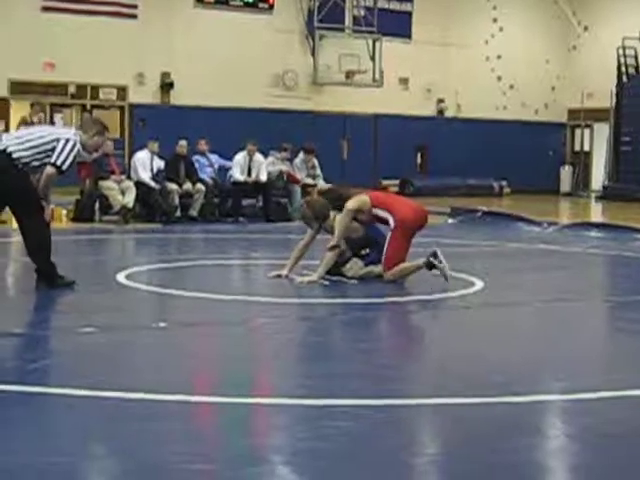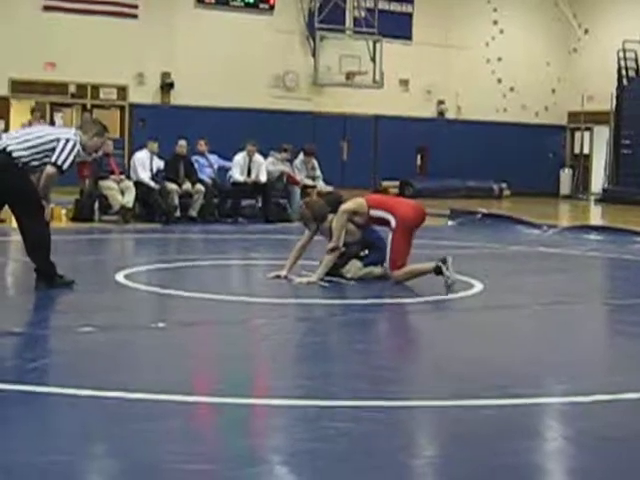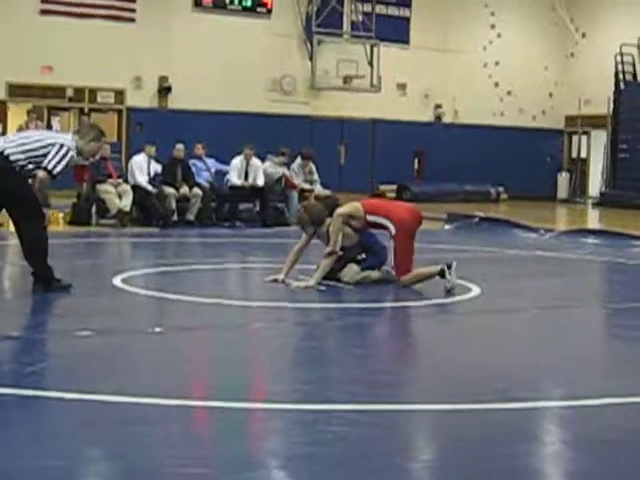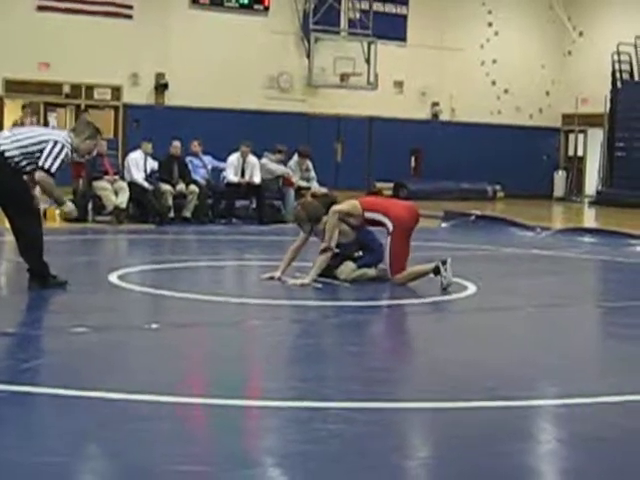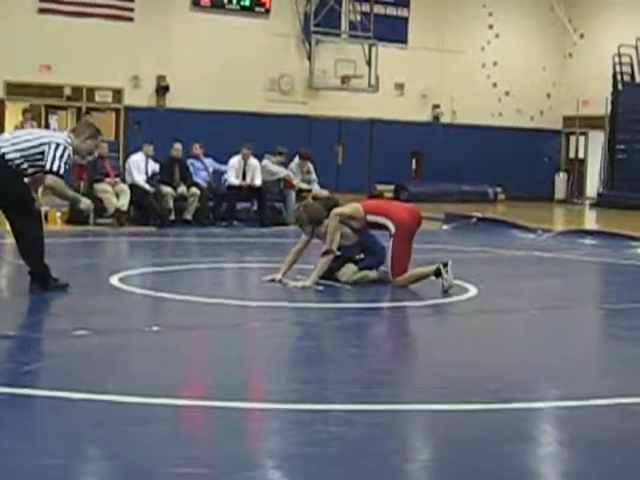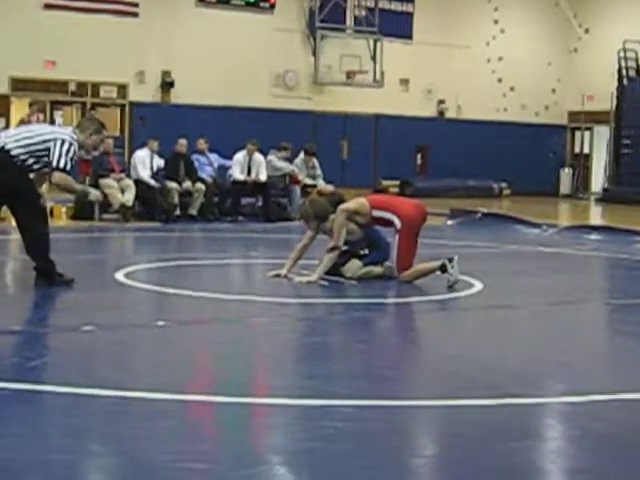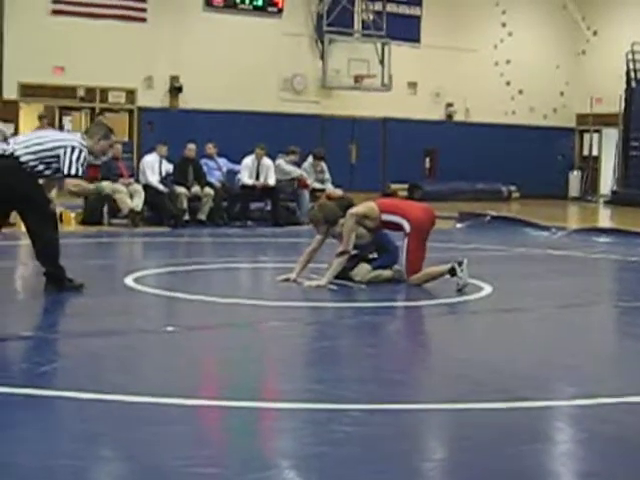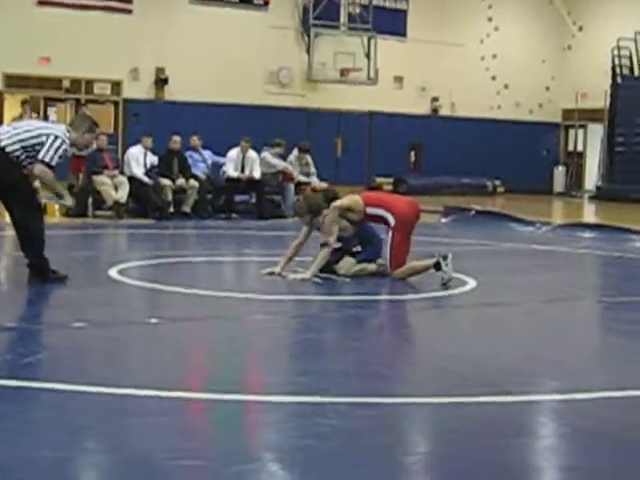
dt=0.2s
person 1, frame 1
left shoulder: (350, 205)
right shoulder: (361, 199)
left elbow: (336, 244)
left hip: (404, 221)
right hip: (419, 212)
left knee: (390, 275)
left ankle: (428, 263)
person 1, frame 2
left shoulder: (345, 210)
right shoulder: (356, 204)
left elbow: (335, 248)
left wrist: (316, 277)
left hip: (404, 217)
right hip: (415, 209)
left knee: (397, 275)
left ankle: (438, 267)
person 1, frame 3
left shoulder: (338, 215)
right shoulder: (344, 212)
left elbow: (331, 252)
left wrist: (314, 281)
left hip: (403, 222)
right hip: (411, 212)
left knee: (403, 279)
left ankle: (441, 271)
person 1, frame 4
left shoulder: (335, 213)
right shoulder: (340, 210)
left elbow: (327, 249)
left wrist: (309, 278)
left hip: (400, 219)
right hip: (409, 210)
left knee: (398, 278)
left ankle: (437, 268)
person 1, frame 5
left shoulder: (336, 217)
right shoulder: (331, 219)
left elbow: (328, 253)
left wrist: (310, 281)
left hip: (401, 222)
left knee: (398, 280)
left ankle: (438, 270)
person 1, frame 6
left shoulder: (342, 212)
right shoulder: (333, 216)
left elbow: (335, 248)
left wrist: (315, 276)
left hip: (407, 217)
left knee: (403, 276)
left ankle: (443, 265)
person 1, frame 7
left shoulder: (352, 216)
right shoulder: (341, 220)
left elbow: (344, 252)
left wrist: (325, 280)
left hip: (416, 221)
right hip: (424, 212)
left knee: (412, 279)
left ankle: (452, 268)
person 1, frame 8
left shoulder: (336, 208)
left elbow: (328, 244)
left wrist: (310, 273)
left hip: (401, 215)
right hip: (409, 206)
left knee: (396, 273)
left ankle: (436, 263)
person 2, frame 1
left shoulder: (65, 136)
right shoulder: (72, 142)
left elbow: (47, 171)
right elbow: (50, 172)
left wrist: (40, 197)
right wrist: (44, 200)
right knee: (36, 218)
right ankle: (47, 276)
person 2, frame 2
left shoulder: (64, 137)
right shoulder: (72, 142)
right elbow: (50, 172)
left wrist: (40, 197)
right wrist: (44, 200)
right knee: (36, 218)
right ankle: (47, 275)
person 2, frame 3
left shoulder: (61, 142)
right shoulder: (67, 147)
left elbow: (38, 175)
right elbow: (43, 176)
left wrist: (37, 203)
right wrist: (44, 206)
right knee: (34, 221)
right ankle: (44, 279)
person 2, frame 4
left shoulder: (56, 139)
right shoulder: (62, 144)
left elbow: (34, 173)
right elbow: (41, 176)
left wrist: (28, 196)
right wrist: (63, 203)
right knee: (29, 218)
right ankle: (40, 276)
person 2, frame 5
left shoulder: (57, 141)
right shoulder: (63, 146)
left elbow: (38, 176)
right elbow: (51, 181)
left wrist: (29, 197)
right wrist: (77, 200)
right knee: (29, 220)
right ankle: (41, 279)
person 2, frame 6
left shoulder: (62, 136)
right shoulder: (68, 142)
left elbow: (43, 171)
right elbow: (58, 178)
left wrist: (33, 195)
right wrist: (87, 191)
right knee: (34, 216)
right ankle: (46, 274)
person 2, frame 7
left shoulder: (70, 141)
right shoulder: (78, 148)
left elbow: (51, 173)
right elbow: (72, 185)
left wrist: (43, 200)
right wrist: (99, 188)
right knee: (44, 221)
right ankle: (56, 279)
person 2, frame 8
left shoulder: (54, 131)
right shoulder: (61, 139)
right elbow: (40, 171)
left wrist: (29, 191)
right wrist: (64, 195)
right knee: (30, 211)
right ankle: (40, 271)
